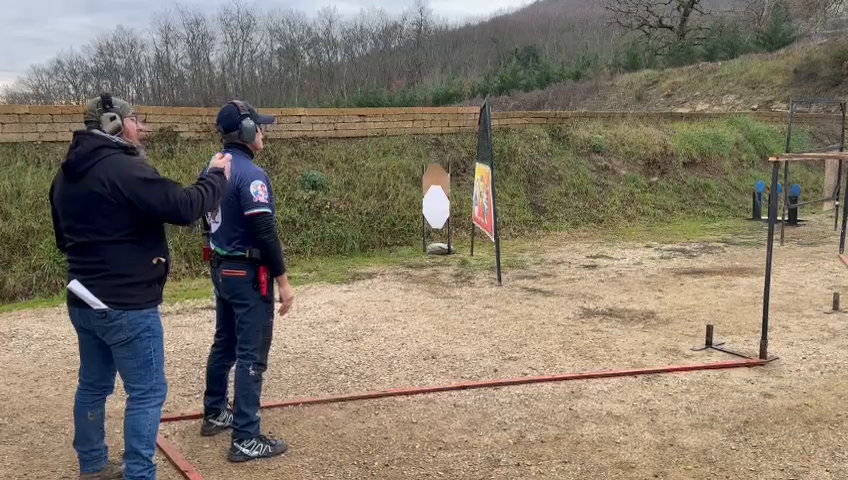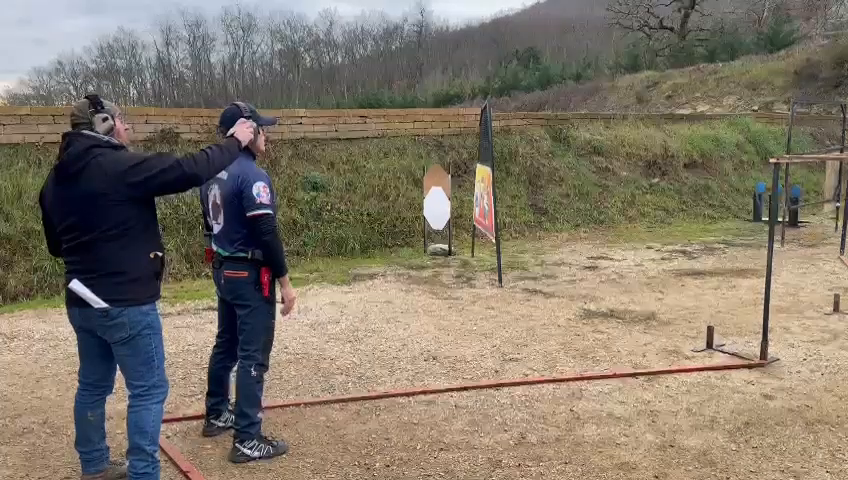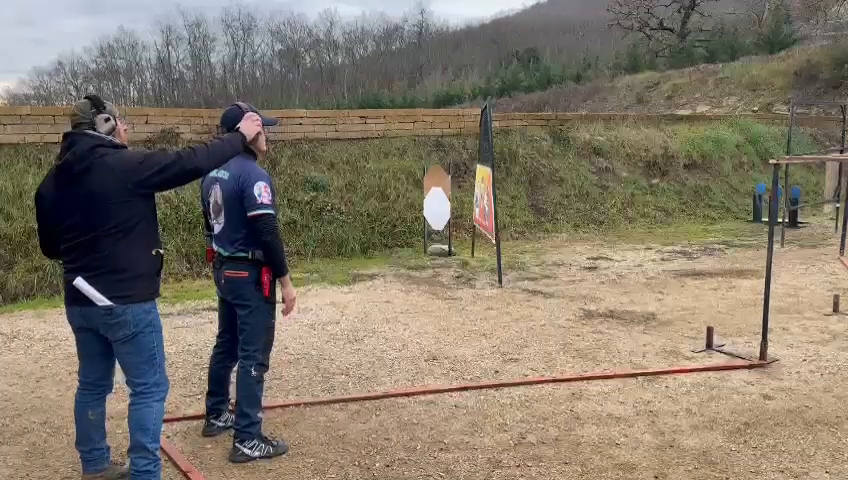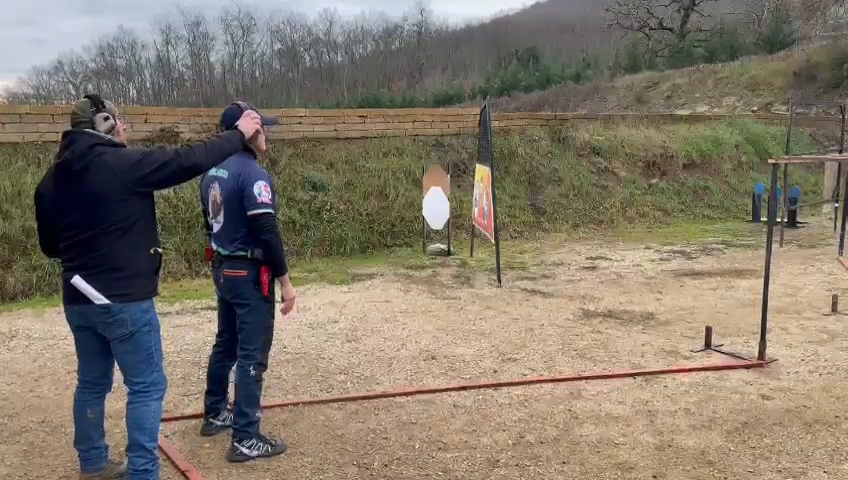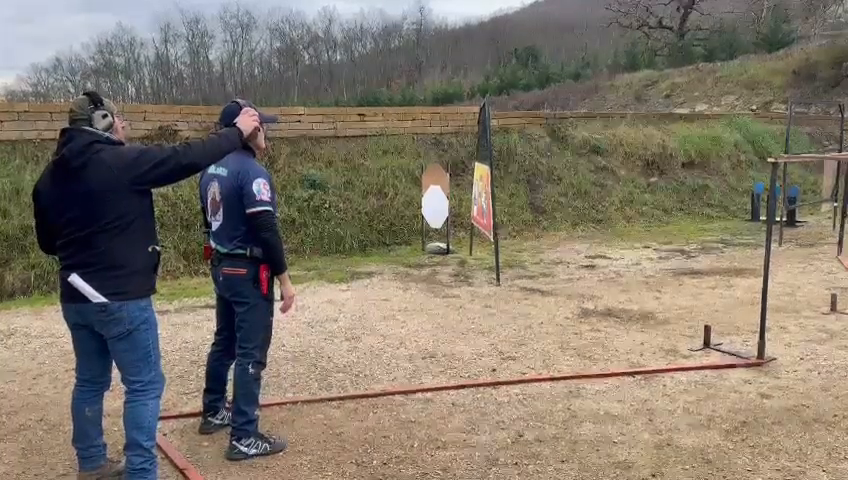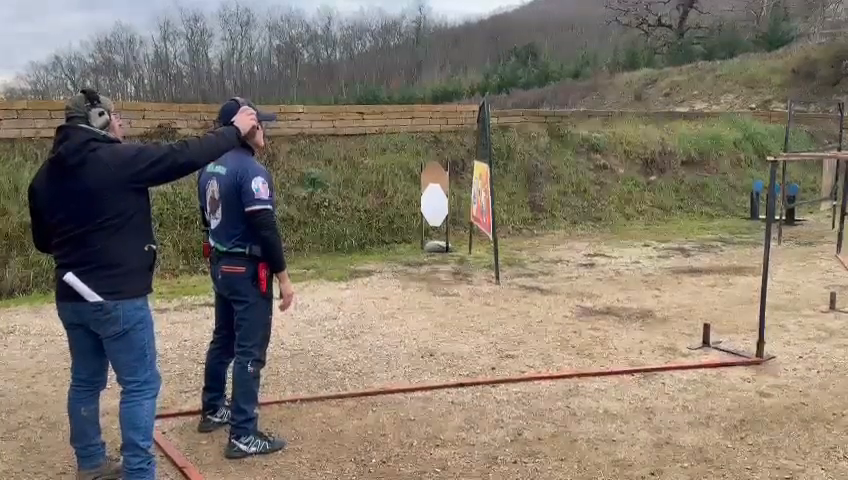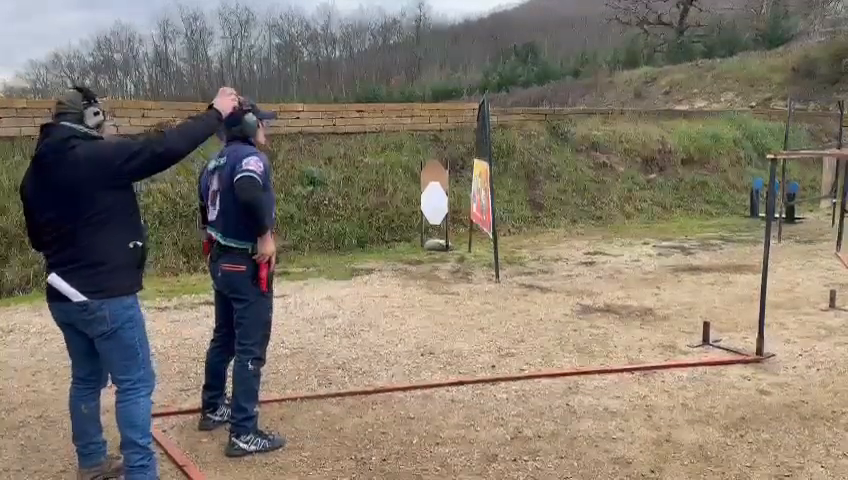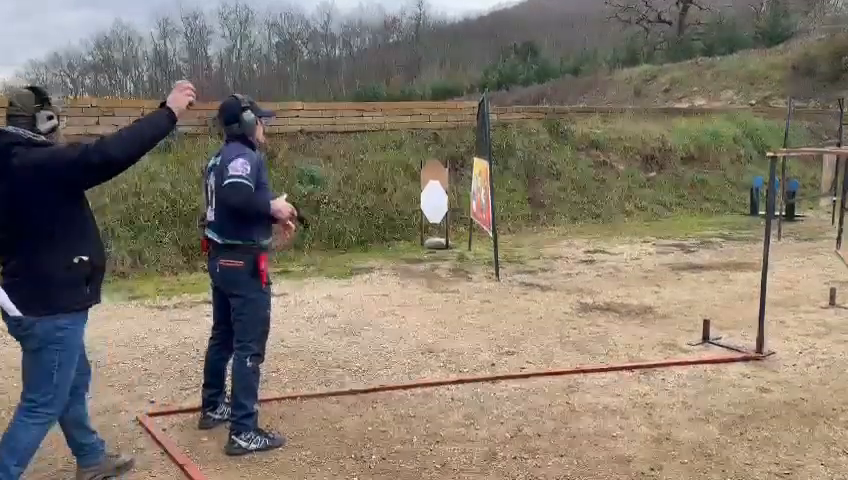
dt=0.5s
person 1, frame 1
left shoulder: (66, 175)
right shoulder: (124, 169)
right elbow: (183, 207)
right wrist: (216, 175)
left hip: (84, 301)
right hip: (127, 305)
left knee: (93, 385)
right knee: (147, 392)
person 1, frame 2
left shoulder: (56, 179)
right shoulder: (120, 168)
left elbow: (56, 245)
right elbow: (190, 171)
right wrist: (234, 142)
left hip: (82, 302)
right hip: (127, 304)
left knee: (92, 386)
right knee: (148, 390)
person 1, frame 3
left shoulder: (52, 181)
right shoulder: (123, 166)
left elbow: (49, 246)
right elbow: (192, 162)
right wrist: (240, 135)
left hip: (80, 301)
right hip: (126, 302)
left knee: (92, 385)
right knee: (148, 388)
person 1, frame 4
left shoulder: (52, 179)
right shoulder: (122, 164)
left elbow: (49, 245)
right elbow: (191, 160)
right wrist: (239, 133)
left hip: (79, 299)
right hip: (124, 300)
left knee: (91, 383)
right knee: (147, 387)
person 1, frame 5
left shoulder: (50, 176)
right shoulder: (120, 162)
left elbow: (47, 242)
right elbow: (188, 158)
right wrist: (237, 131)
left hip: (76, 298)
right hip: (122, 298)
left knee: (89, 381)
right knee: (144, 385)
person 1, frame 6
left shoulder: (46, 174)
right shoulder: (117, 161)
left elbow: (43, 240)
right elbow: (185, 156)
right wrist: (235, 130)
left hip: (71, 297)
right hip: (117, 298)
left knee: (85, 381)
right knee: (140, 385)
person 1, frame 7
left shoulder: (36, 171)
right shoulder: (99, 157)
left elbow: (38, 238)
right elbow: (165, 148)
right wrist: (216, 113)
left hip: (64, 296)
right hip: (106, 296)
left knee: (86, 378)
right knee: (135, 383)
person 1, frame 8
right shoulder: (41, 164)
right elbow: (109, 154)
right wrist: (168, 111)
left hip: (33, 303)
right hip: (54, 307)
left knee: (72, 383)
right knee: (43, 403)
person 2, frame 1
right shoulder: (250, 174)
right elbow: (264, 233)
right wrist: (282, 280)
left hip: (221, 269)
right hip: (248, 274)
left knee: (224, 343)
right knee: (251, 355)
left ankle: (215, 414)
right ankle: (245, 440)
person 2, frame 2
left shoulder: (212, 173)
right shoulder: (252, 175)
right elbow: (266, 234)
right wrist: (284, 281)
left hip: (223, 271)
right hip: (250, 275)
left knee: (226, 345)
right knee: (253, 356)
left ankle: (216, 415)
right ankle: (247, 440)
person 2, frame 3
left shoulder: (212, 173)
right shoulder: (253, 175)
right elbow: (267, 233)
right wrist: (285, 281)
left hip: (223, 271)
right hip: (251, 275)
left knee: (226, 344)
right knee: (253, 356)
left ankle: (216, 415)
right ankle: (247, 440)
person 2, frame 4
left shoulder: (212, 172)
right shoulder: (253, 174)
right elbow: (267, 233)
right wrist: (285, 280)
left hip: (223, 269)
right hip: (250, 274)
left knee: (225, 344)
right knee: (252, 355)
left ankle: (215, 414)
right ankle: (245, 439)
person 2, frame 5
left shoulder: (211, 170)
right shoulder: (252, 172)
right elbow: (266, 230)
right wrist: (284, 278)
left hip: (221, 268)
right hip: (249, 272)
left knee: (224, 342)
right knee: (250, 354)
left ankle: (213, 412)
right ankle: (244, 438)
person 2, frame 6
left shoulder: (210, 168)
right shoulder: (251, 170)
right elbow: (265, 228)
right wrist: (283, 276)
left hip: (220, 266)
right hip: (248, 270)
left knee: (223, 340)
right knee: (249, 352)
left ankle: (213, 411)
right ankle: (243, 436)
person 2, frame 7
left shoulder: (213, 164)
right shoulder: (250, 156)
left elbow: (206, 215)
right elbow: (249, 194)
right wrist: (265, 236)
left hip: (220, 261)
right hip: (247, 266)
left knee: (223, 338)
right knee: (250, 350)
left ankle: (213, 408)
right ankle: (243, 434)
person 2, frame 8
left shoulder: (220, 157)
right shoulder: (245, 157)
right elbow: (236, 198)
left wrist: (271, 215)
right wrist: (273, 209)
left hip: (220, 258)
right hip: (244, 263)
left knee: (222, 337)
right knee: (249, 347)
left ankle: (212, 407)
right ankle: (243, 433)
